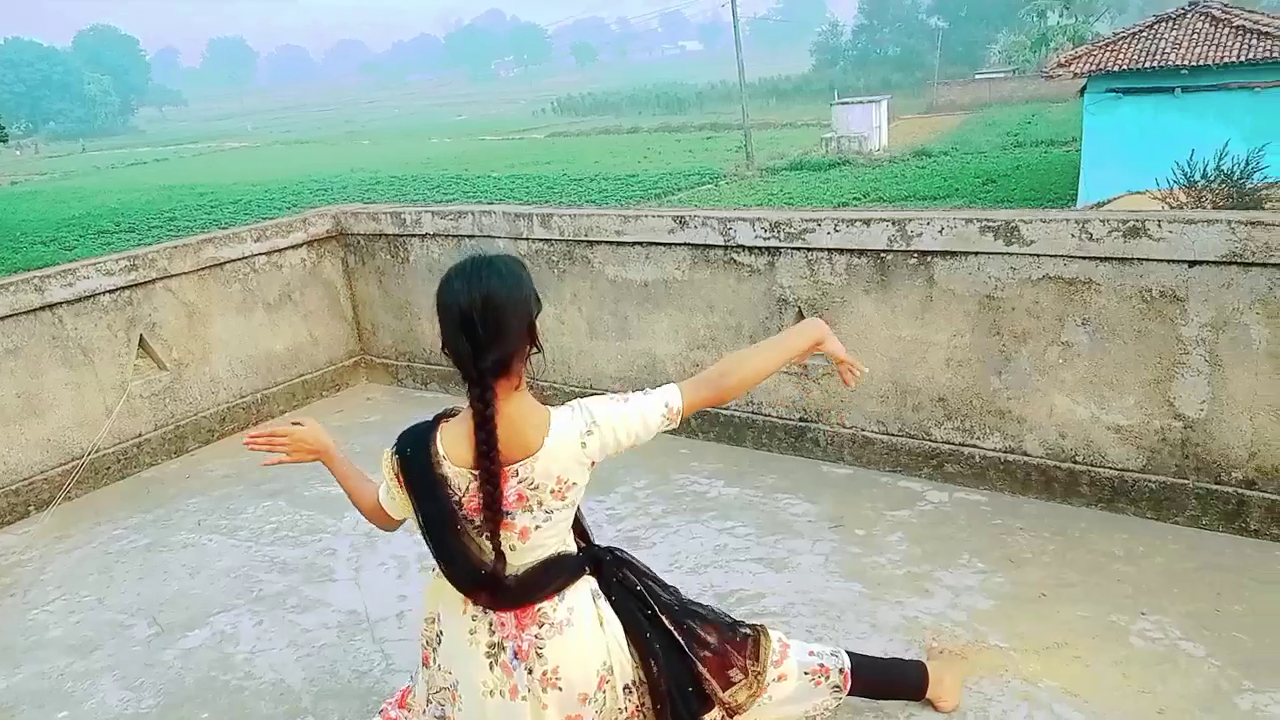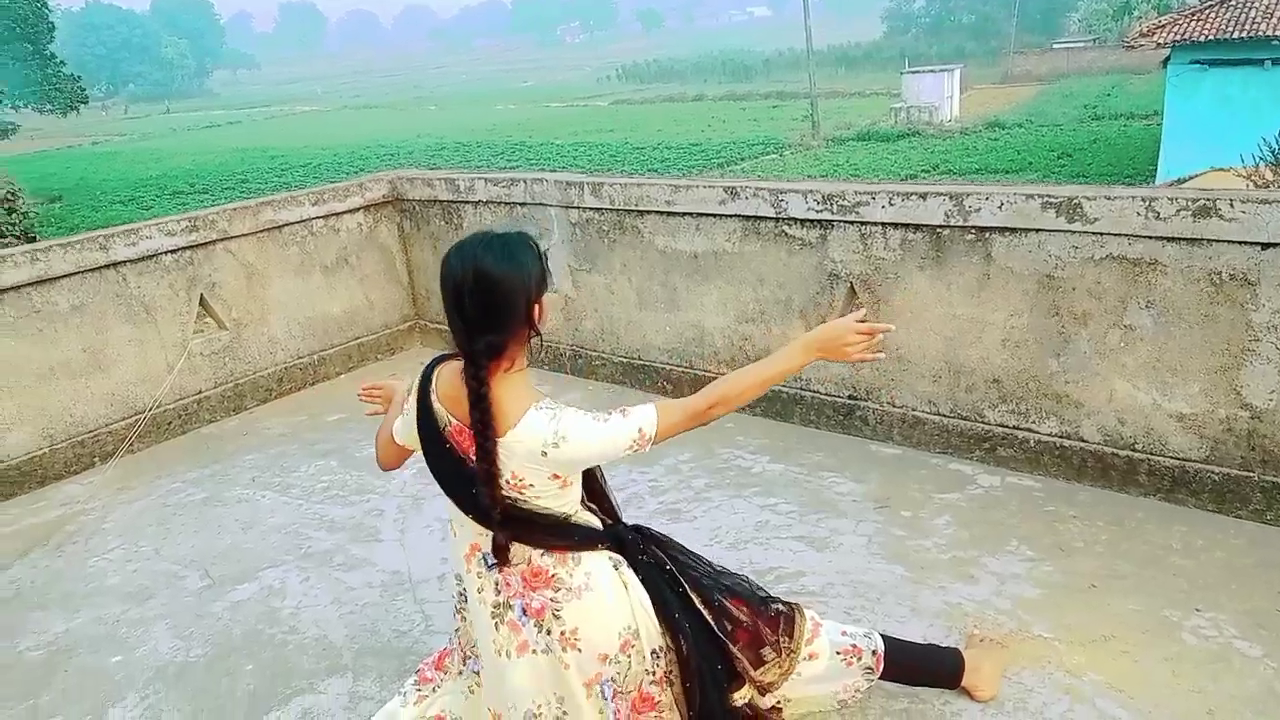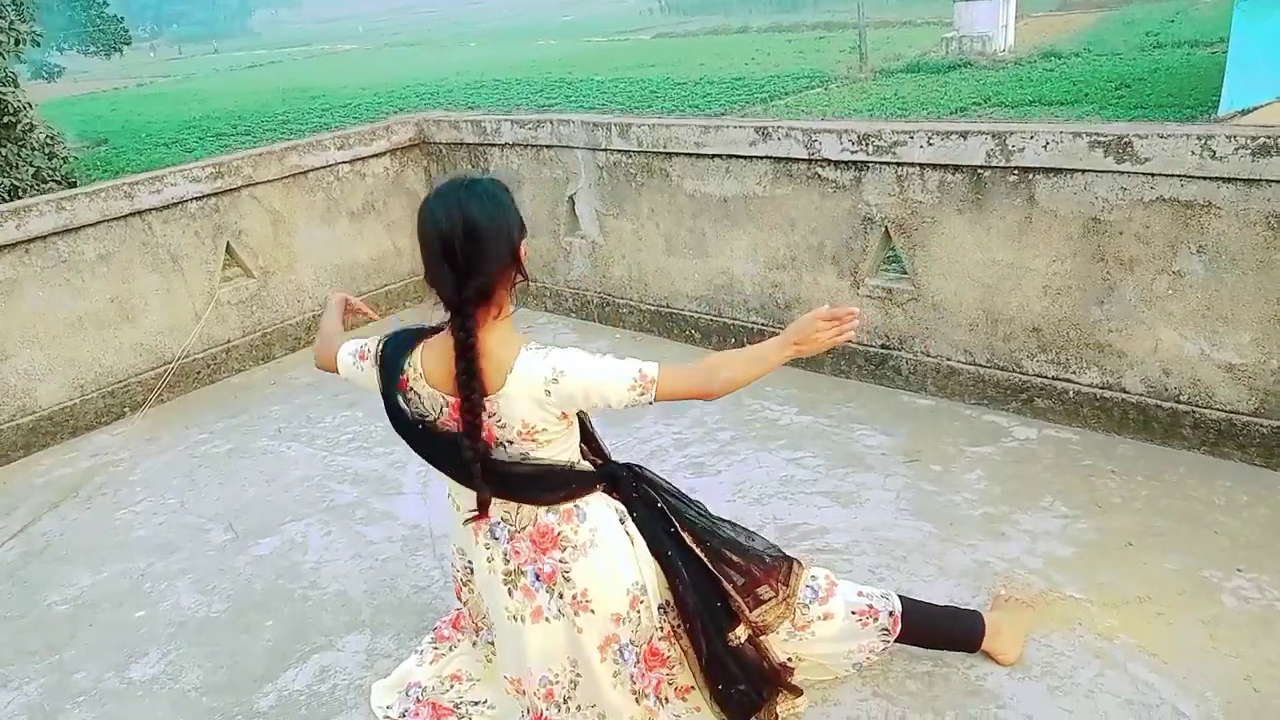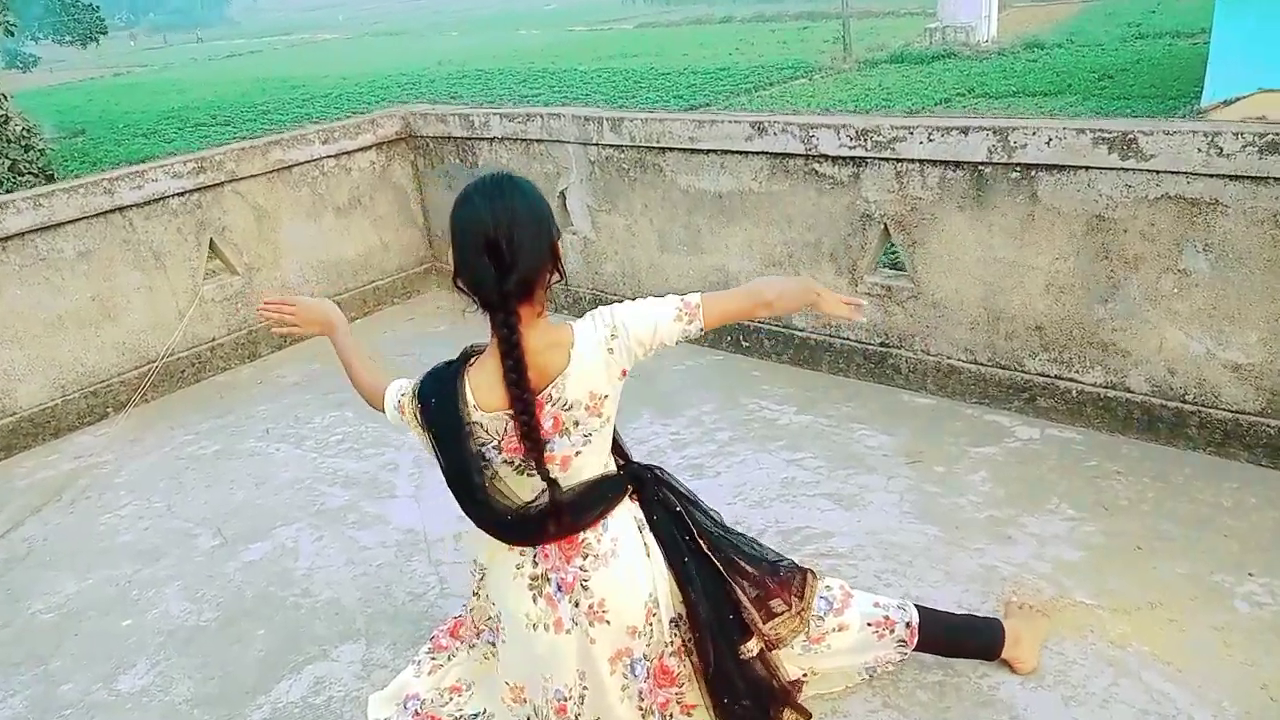
dt=0.5s
person 1, frame 1
left shoulder: (425, 448)
right shoulder: (576, 429)
left elbow: (383, 513)
right elbow: (711, 388)
left wrist: (324, 449)
right wrist: (809, 333)
left hip: (478, 649)
right hip: (569, 635)
right knee: (732, 659)
person 1, frame 2
left shoulder: (437, 384)
right shoulder: (552, 432)
left elbow: (388, 455)
right elbow: (701, 408)
right wrist: (814, 345)
left hip: (502, 613)
right hip: (583, 604)
right knee: (754, 632)
right ankle: (961, 668)
person 1, frame 3
left shoulder: (406, 361)
right shoulder: (548, 374)
left elbow: (327, 352)
right elbow: (703, 381)
left wrist: (336, 307)
right wrist: (791, 342)
left hip: (502, 575)
right hip: (590, 560)
right knee: (764, 593)
person 1, frame 4
left shoulder: (448, 393)
right shoulder: (603, 340)
left elbow: (378, 392)
right elbow: (745, 299)
left wrist: (332, 323)
right wrist: (814, 292)
left hip: (523, 595)
right hip: (613, 572)
right knee: (782, 603)
